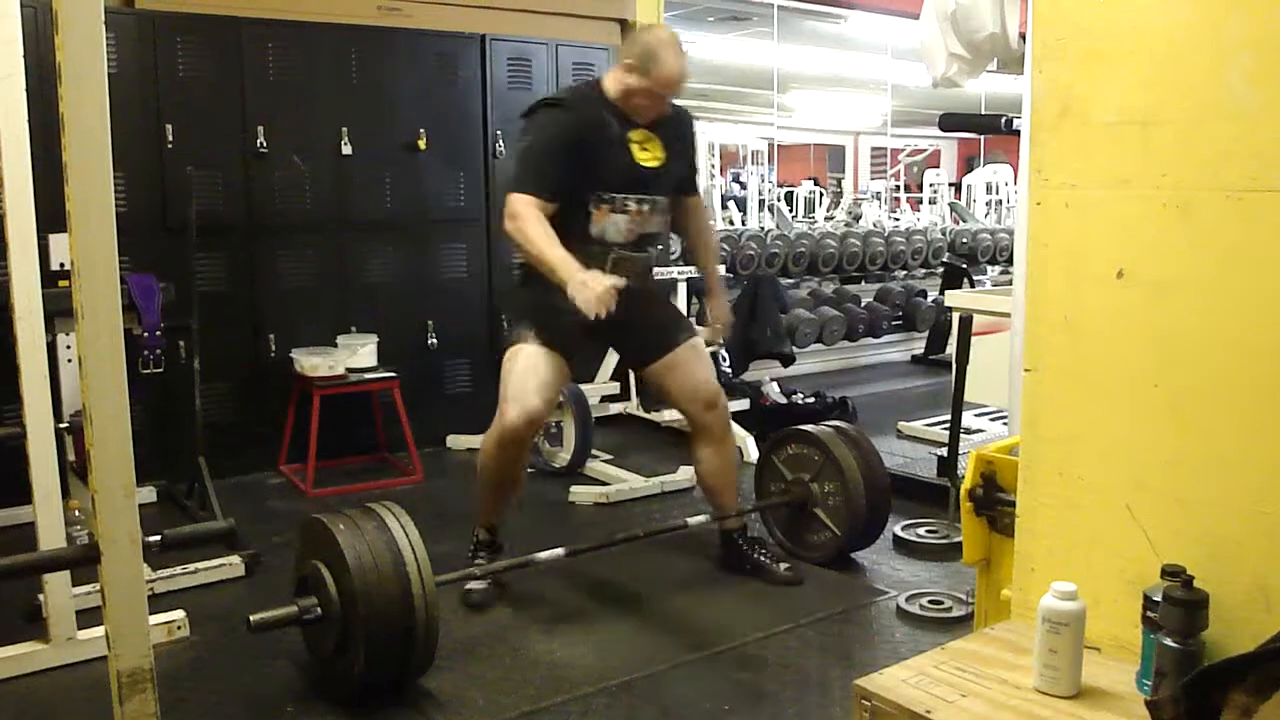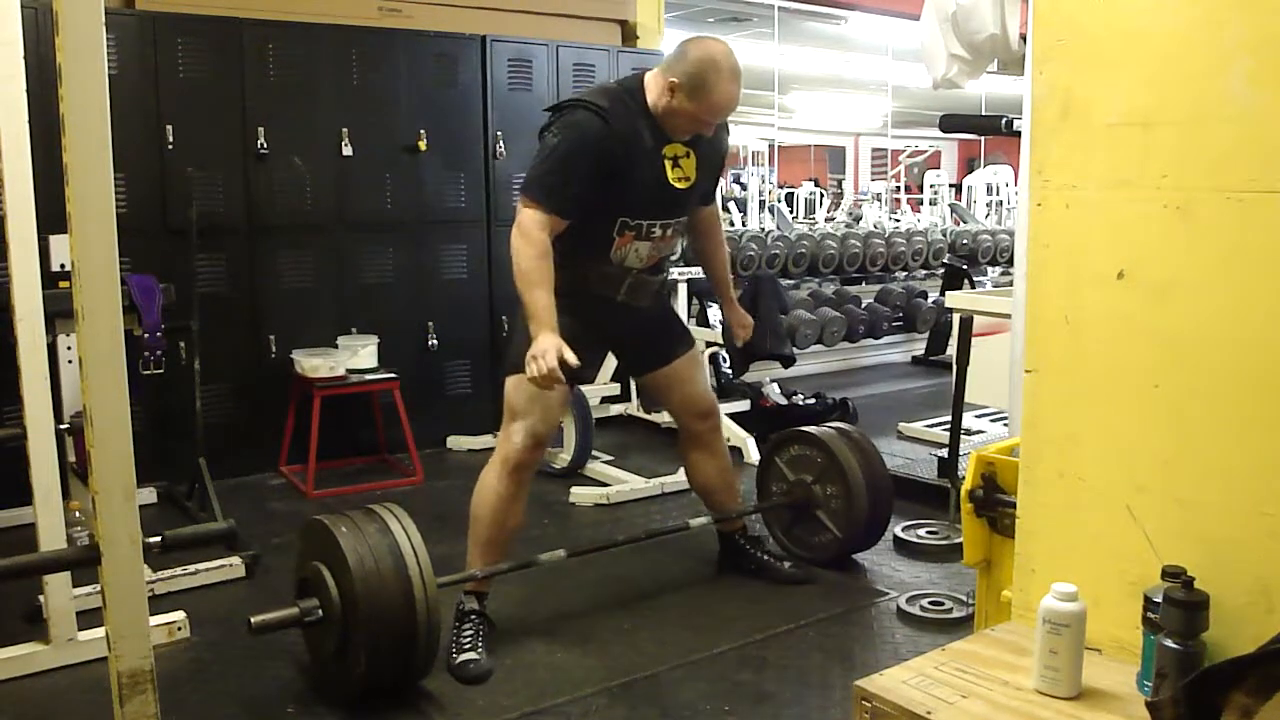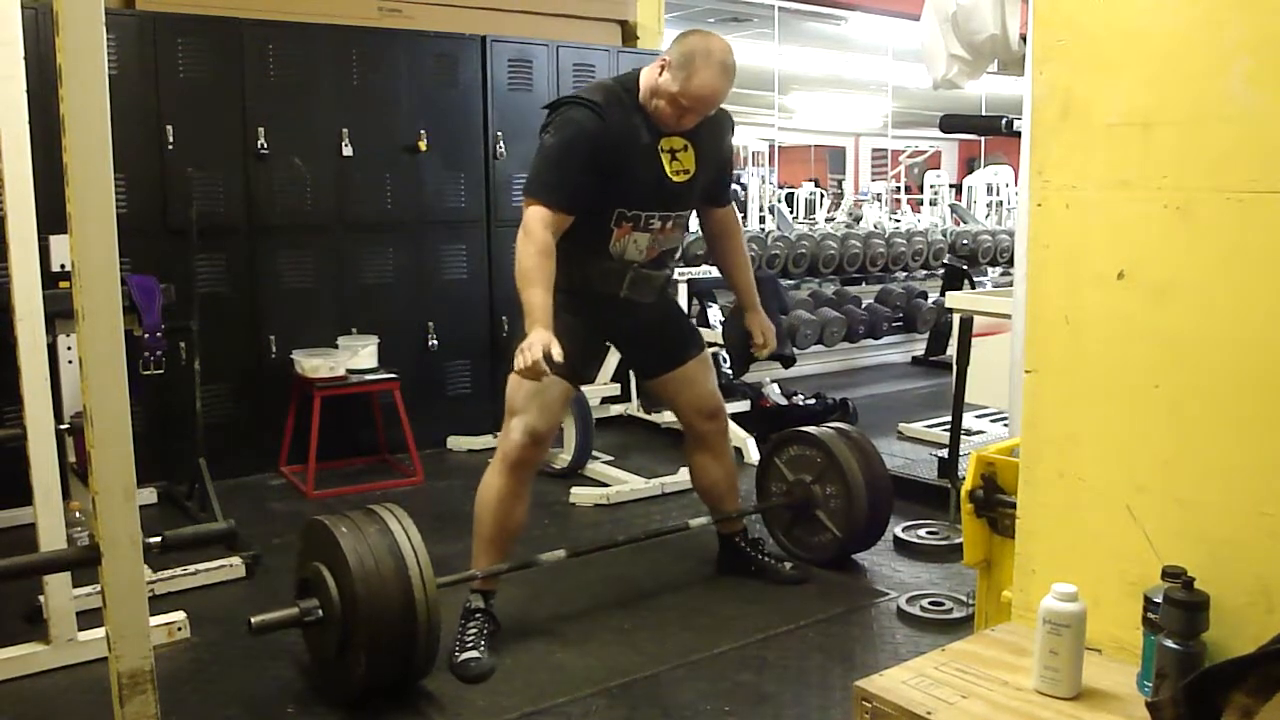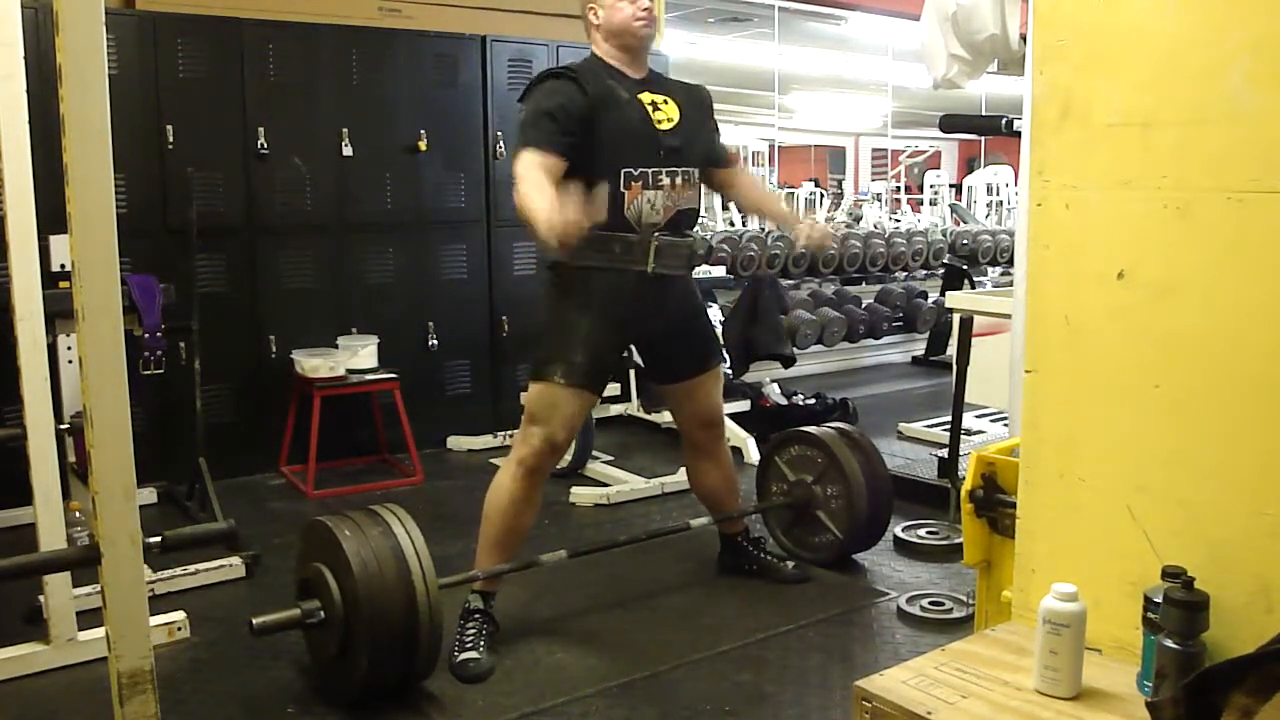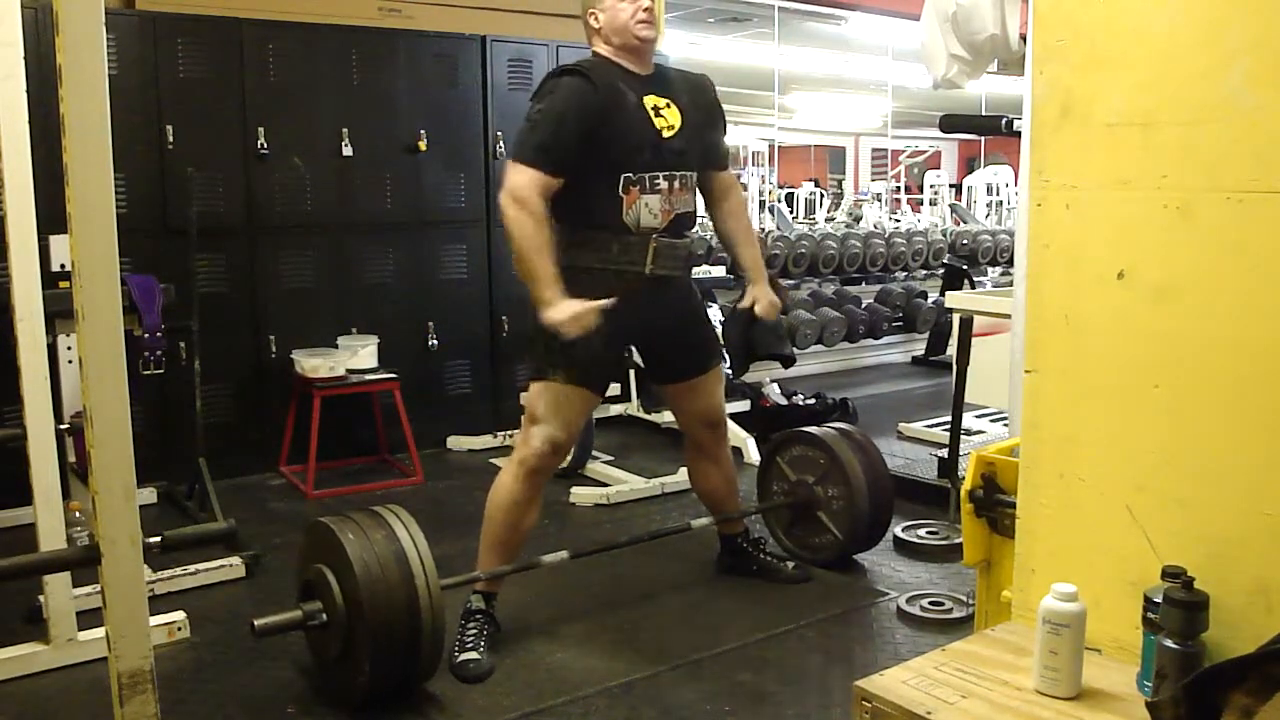
dt=1s
person 1, frame 1
left shoulder: (675, 125)
right shoulder: (563, 121)
left elbow: (689, 207)
right elbow: (520, 214)
left wrist: (715, 289)
right wrist: (575, 277)
left hip: (635, 287)
right hip: (559, 288)
left knee: (708, 404)
right knee: (519, 420)
left ankle: (736, 540)
right ankle: (485, 544)
person 1, frame 2
left shoulder: (707, 132)
right shoulder: (591, 124)
left elbow: (702, 215)
right elbow: (531, 227)
left wrist: (728, 301)
right wrist: (545, 333)
left hip: (643, 294)
right hip: (567, 293)
left knee: (702, 414)
right knee: (522, 444)
left ankle: (736, 541)
right ankle: (471, 609)
person 1, frame 3
left shoulder: (712, 129)
right shoulder: (588, 120)
left elbow: (719, 218)
right elbow: (538, 227)
left wrist: (752, 307)
right wrist: (538, 328)
left hip: (649, 294)
right hip: (574, 295)
left knee: (708, 417)
right knee: (522, 442)
left ankle: (736, 543)
right ankle: (478, 608)
person 1, frame 4
left shoulder: (688, 99)
right shoulder: (569, 90)
left elbow: (729, 177)
right elbow: (530, 173)
left wrist: (794, 221)
right wrist: (551, 216)
left hip: (672, 287)
right hip: (597, 289)
left knee: (707, 427)
right knee: (537, 447)
left ankle: (738, 545)
right ankle: (478, 607)
person 1, frame 5
left shoulder: (694, 93)
right shoulder: (576, 92)
left elbow: (723, 190)
right elbow: (519, 194)
left wrist: (756, 276)
right wrist: (550, 298)
left hip: (670, 286)
right hip: (593, 295)
left knee: (710, 428)
right knee: (540, 448)
left ankle: (737, 545)
right ankle: (479, 607)
